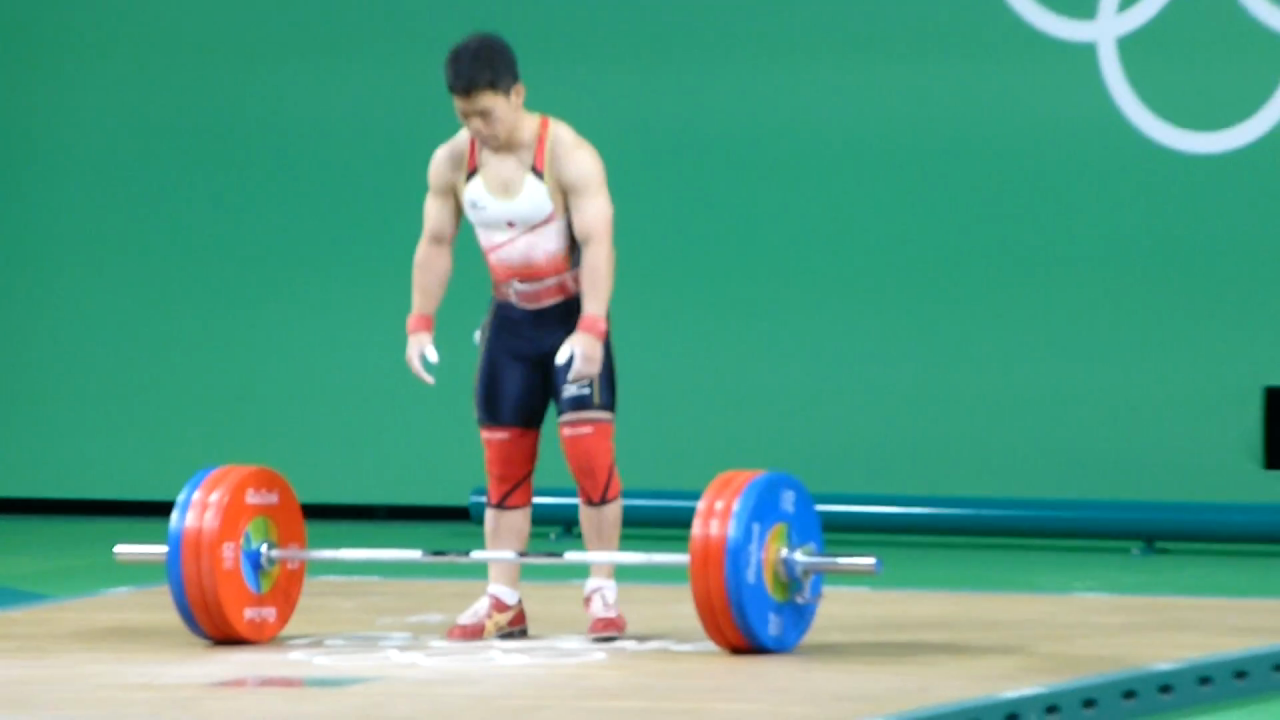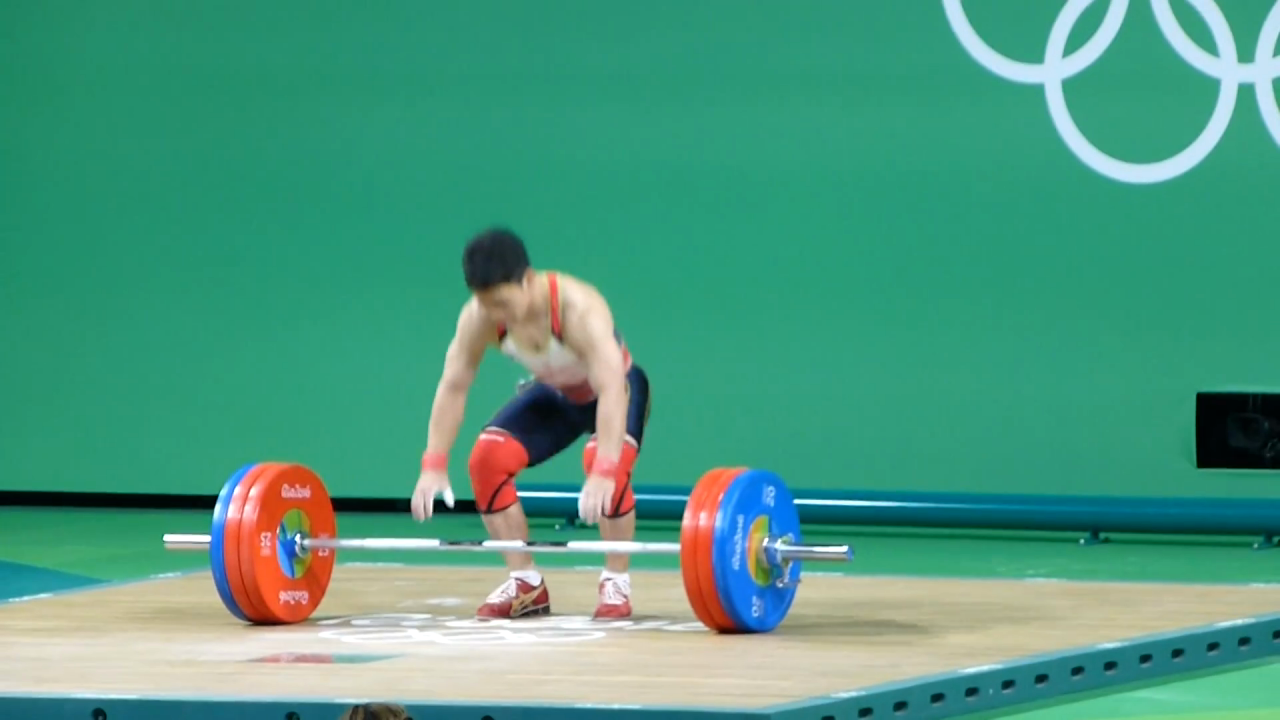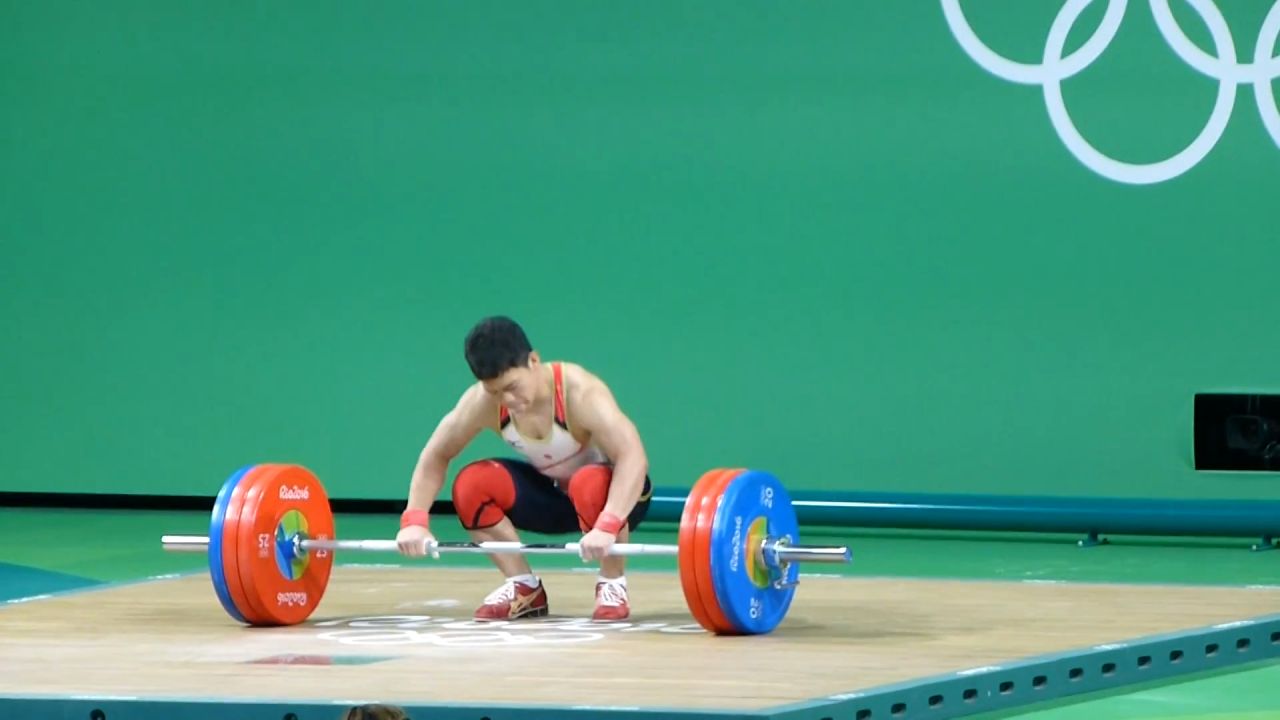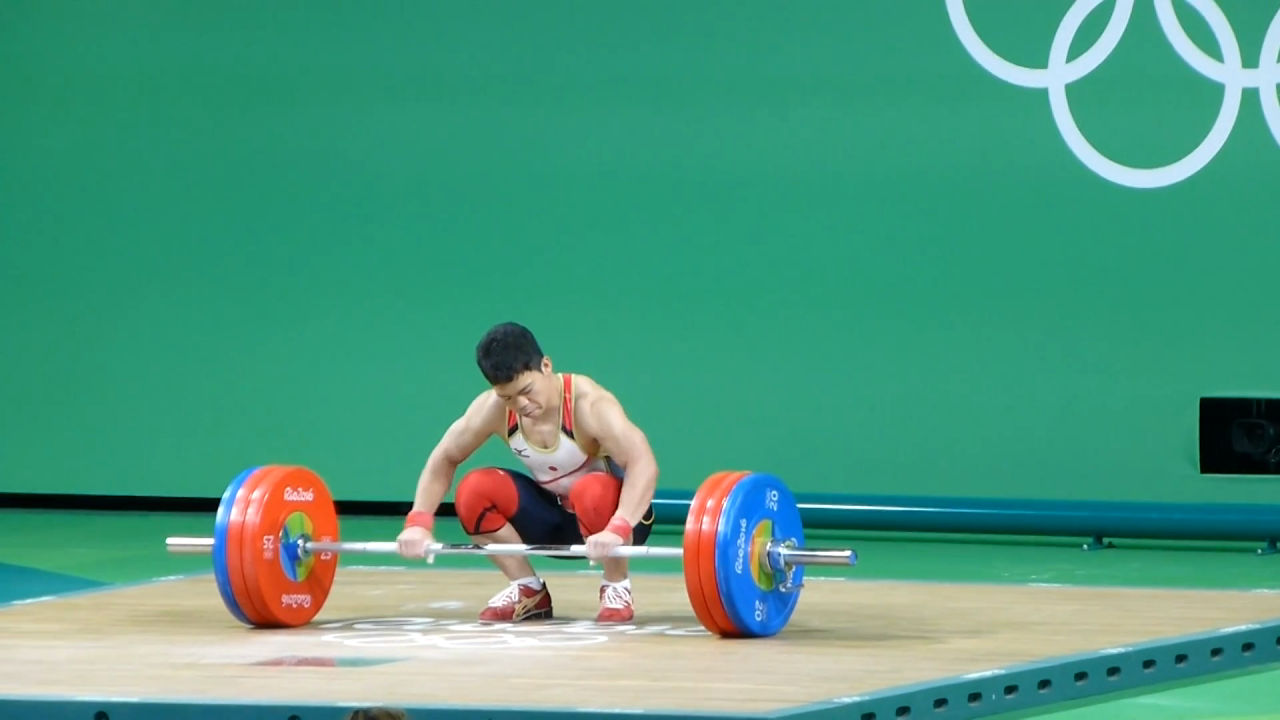
dt=0.3s
person 1, frame 1
left shoulder: (566, 152)
right shoulder: (449, 160)
left elbow: (598, 243)
right elbow: (434, 243)
left wrist: (590, 327)
right wrist: (420, 323)
left hip: (575, 313)
right hip: (511, 320)
left knee: (588, 450)
right knee: (503, 458)
left ankle: (601, 594)
right ankle: (503, 601)
person 1, frame 2
left shoulder: (579, 308)
right shoulder: (479, 315)
left elbow: (612, 390)
right elbow: (453, 386)
left wrist: (604, 471)
right wrist: (432, 467)
left hip: (614, 390)
right hip: (553, 394)
left knee: (602, 468)
right knee: (487, 458)
left ankle: (616, 581)
right ankle: (526, 581)
person 1, frame 3
left shoulder: (580, 392)
right shoulder: (479, 402)
left elbow: (634, 458)
right elbow: (434, 456)
left wrist: (606, 525)
right wrist: (414, 520)
left hip: (604, 490)
right hip: (550, 490)
left knee: (590, 485)
right knee: (471, 485)
left ankle: (613, 584)
right ankle: (525, 587)
person 1, frame 4
left shoulder: (588, 402)
right shoulder: (490, 408)
left elbow: (645, 465)
right elbow: (443, 458)
left wrist: (617, 529)
right wrist: (419, 522)
left hip: (609, 514)
right hip: (553, 513)
left knee: (593, 492)
right knee: (474, 490)
left ankle: (616, 588)
right ankle: (528, 589)
